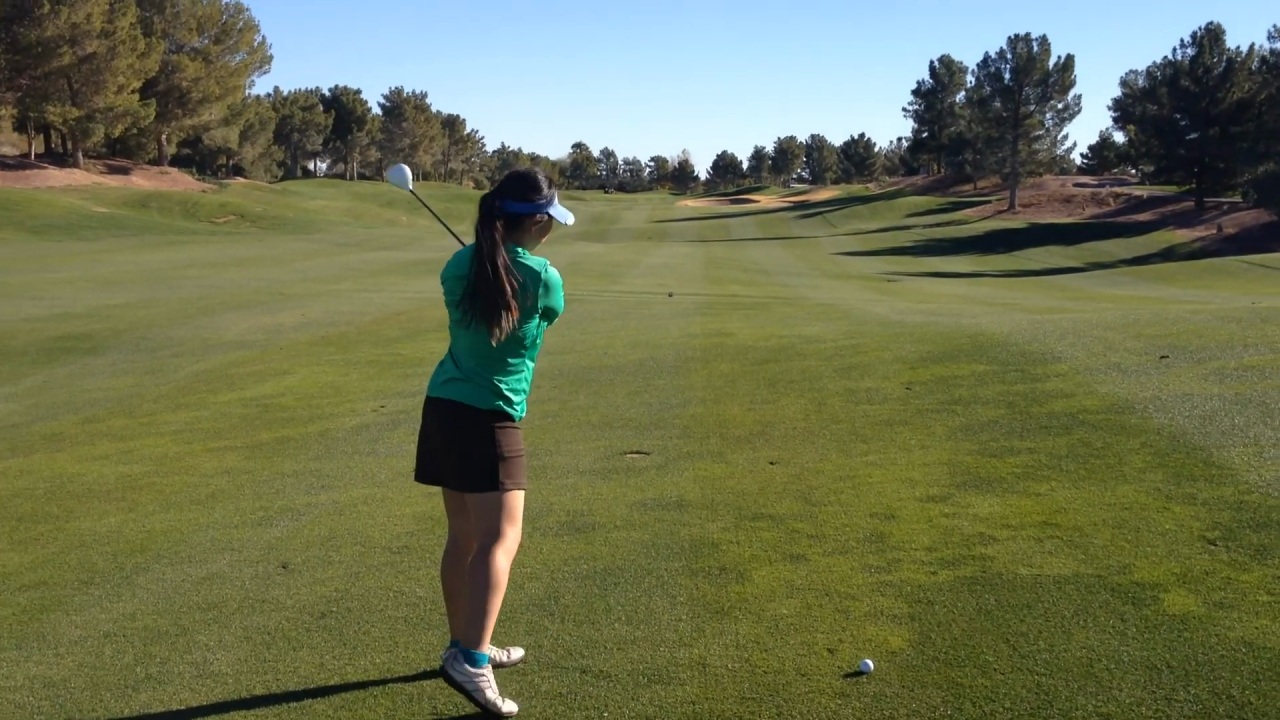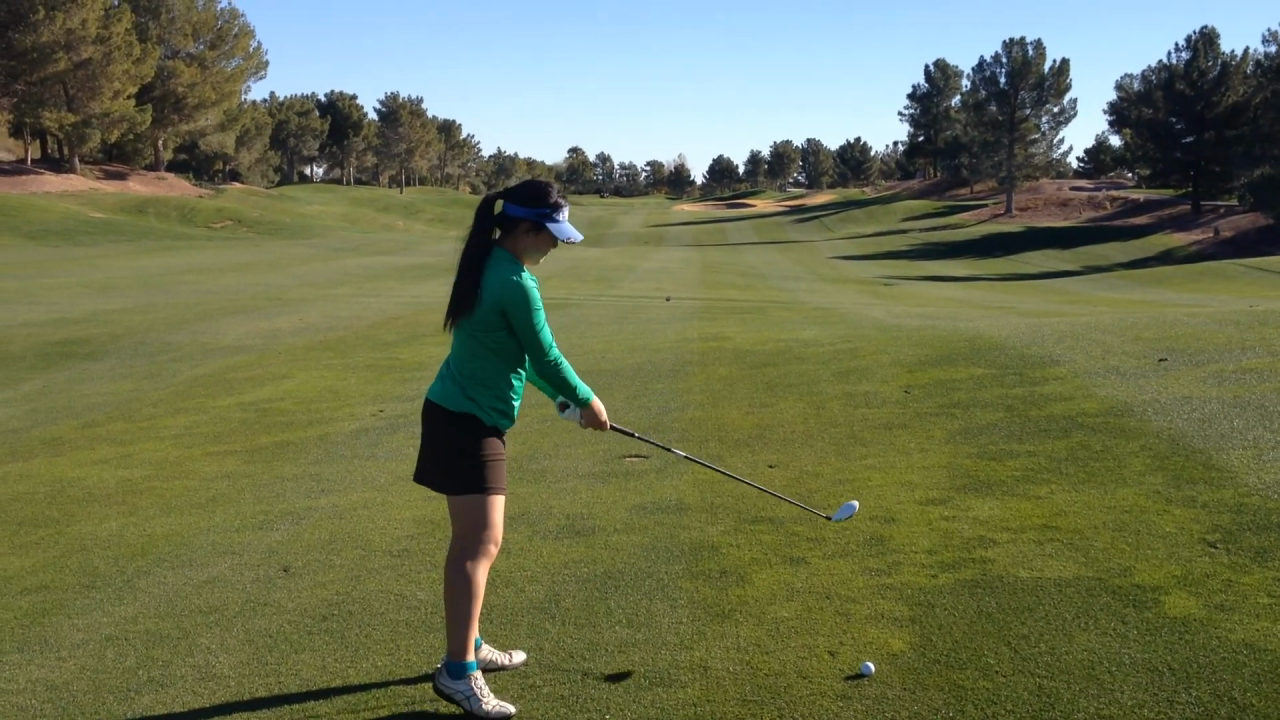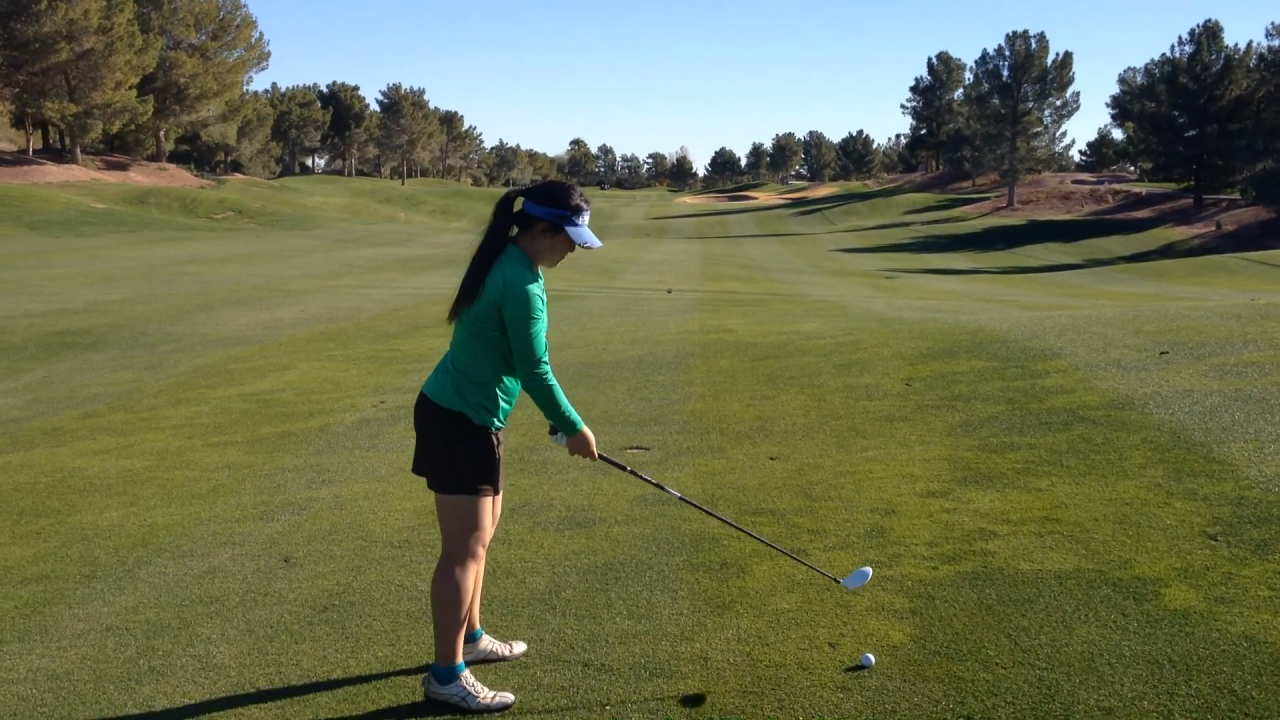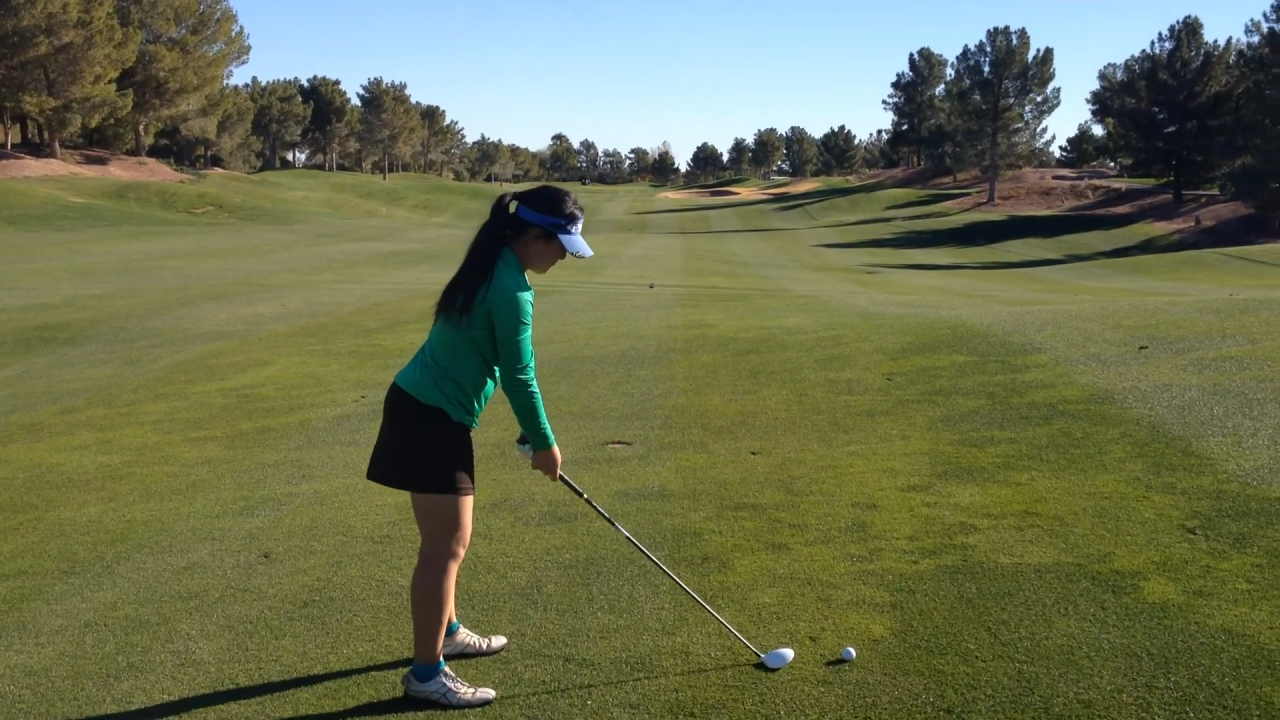
dt=0.4s
person 1, frame 1
left shoulder: (459, 266)
right shoulder: (540, 275)
right elbow: (550, 318)
left hip: (445, 408)
right hip: (488, 418)
left knee: (466, 536)
right knee: (500, 538)
left ankle: (466, 645)
right ankle: (470, 660)
person 1, frame 2
left shoulder: (487, 266)
right shoulder: (516, 283)
right elbow: (544, 356)
left wrist: (565, 399)
right wrist: (585, 400)
left hip: (459, 414)
right hip: (469, 422)
left knee: (472, 539)
right knee: (480, 545)
left ankle: (469, 647)
right ankle: (457, 672)
person 1, frame 3
left shoulder: (506, 264)
right shoulder: (521, 285)
left elbow: (522, 362)
right elbow: (534, 370)
left wrist: (559, 420)
right wrist: (573, 427)
left hip: (461, 413)
right hip: (460, 421)
left knee: (479, 534)
right knee: (465, 548)
left ankle: (469, 637)
right ankle: (446, 674)
person 1, frame 4
left shoulder: (495, 265)
right shoulder: (511, 289)
left elbow: (503, 366)
right elbow: (519, 377)
left wrist: (532, 434)
right wrist: (544, 443)
left hip: (425, 406)
right hip: (432, 417)
left knee: (449, 536)
right knee: (446, 547)
left ankle: (447, 633)
right ankle: (425, 672)
